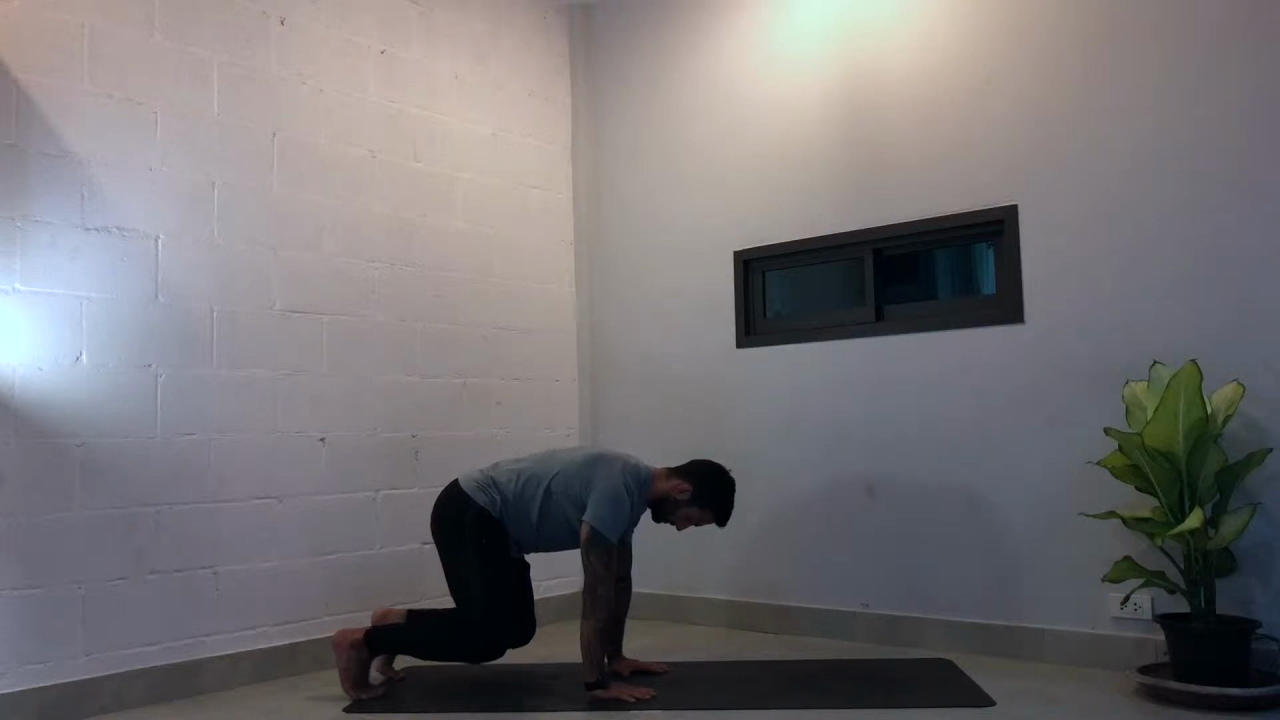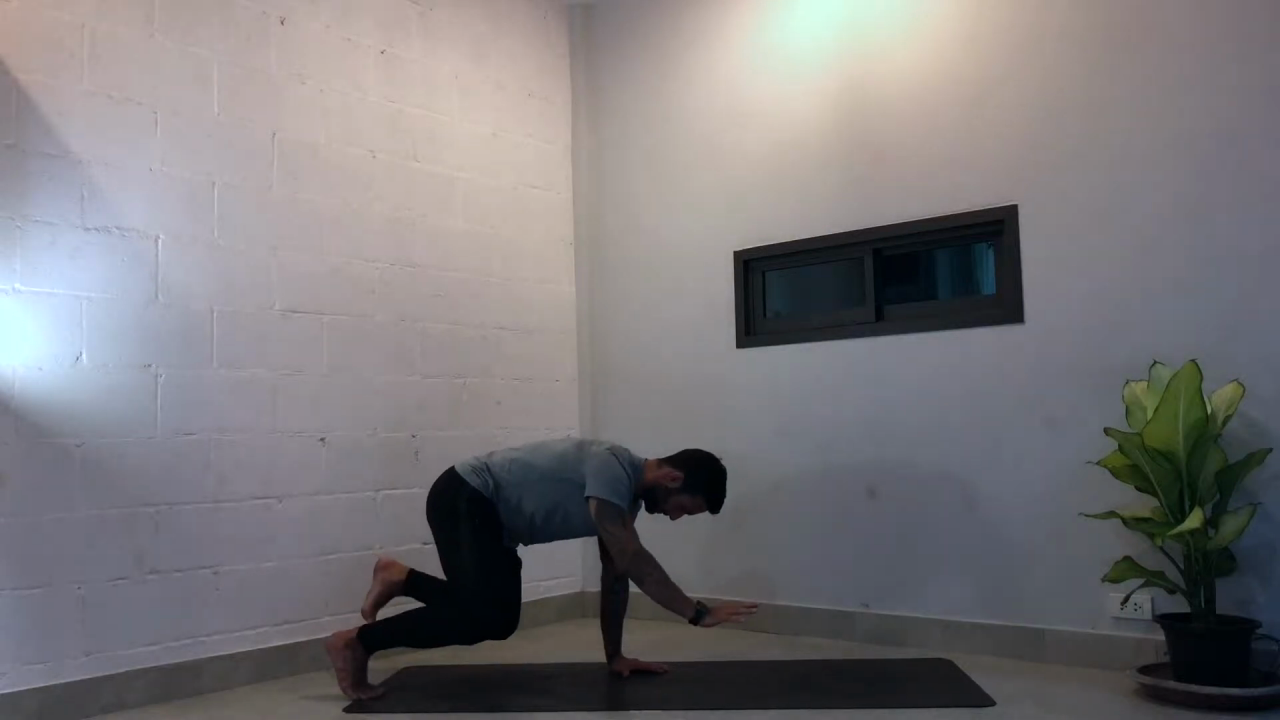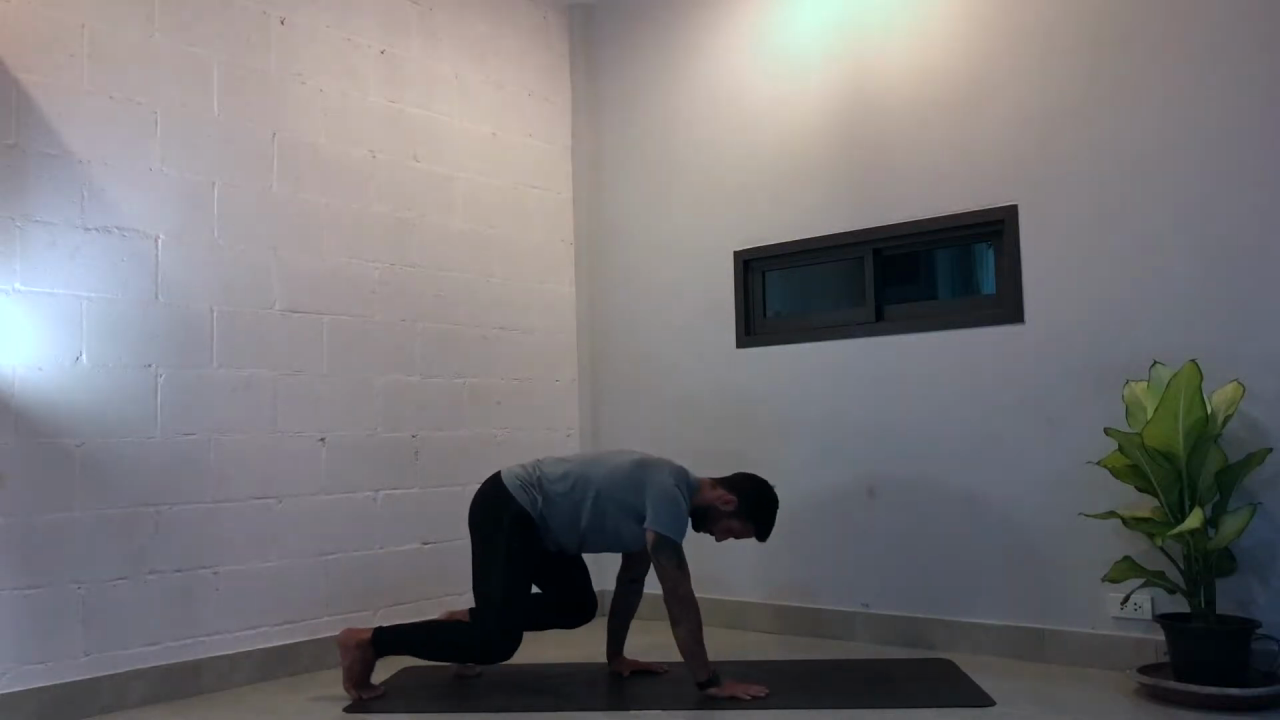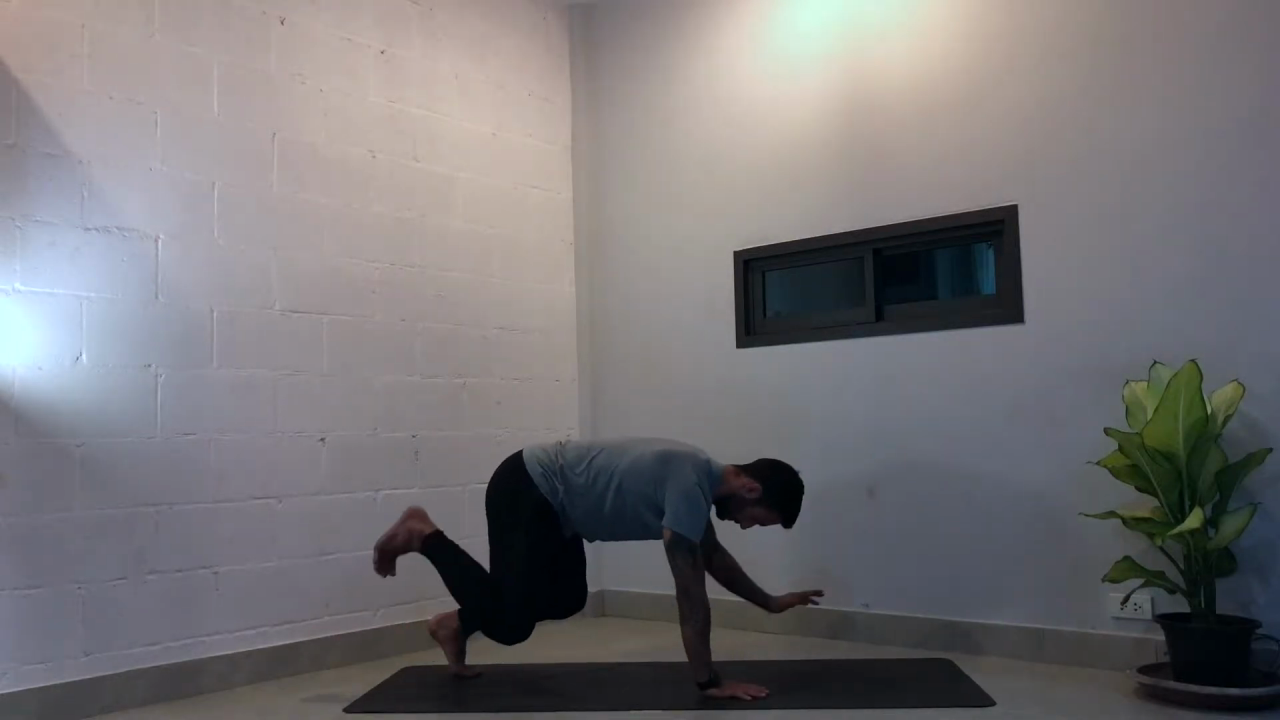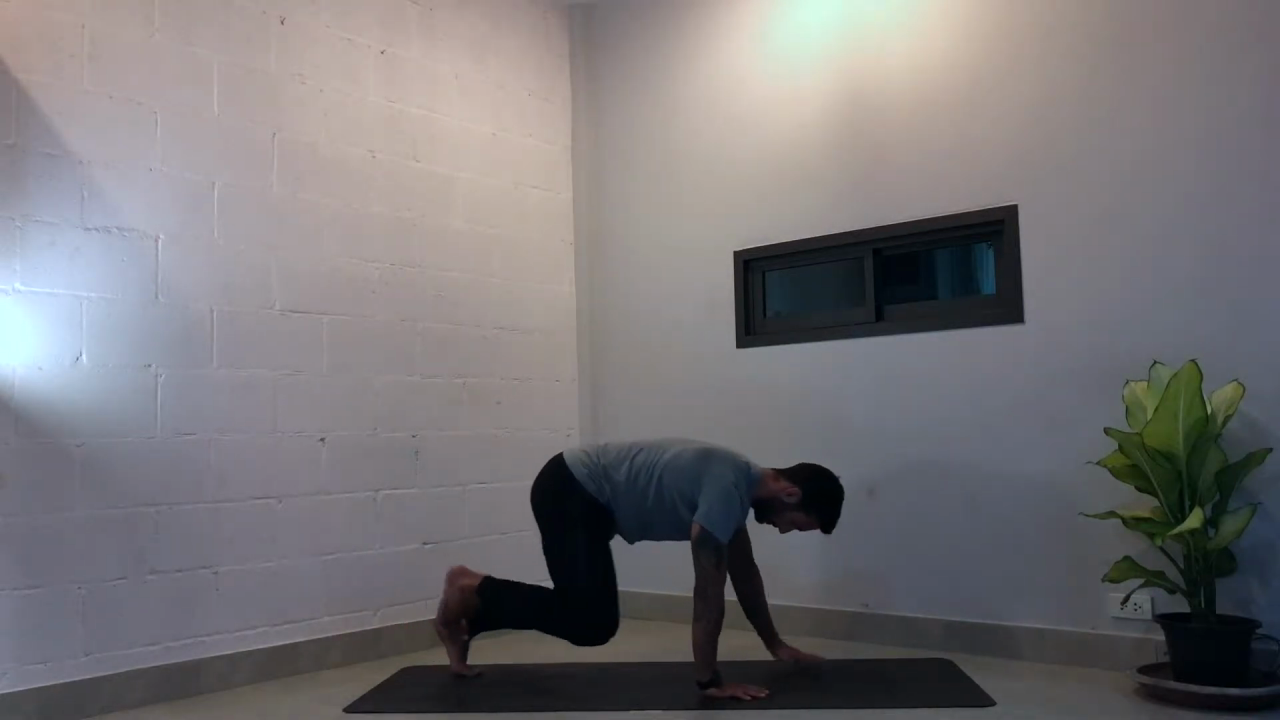
dt=1s
person 1, frame 1
left shoulder: (633, 493)
right shoulder: (619, 487)
left elbow: (620, 580)
right elbow: (597, 590)
left wrist: (615, 657)
right wrist: (597, 679)
left hip: (494, 523)
right hip: (468, 513)
left knee: (516, 631)
right knee: (488, 638)
left ankle: (400, 622)
right ankle: (362, 643)
person 1, frame 2
left shoulder: (626, 490)
right shoulder: (611, 468)
left elbow: (615, 576)
right elbow: (633, 561)
left wrist: (615, 656)
right wrist: (698, 612)
left hip: (493, 516)
right hip: (464, 498)
left knee: (500, 621)
right knee: (483, 617)
left ankle: (398, 578)
right ankle: (355, 643)
person 1, frame 3
left shoulder: (667, 493)
right shoulder: (669, 496)
left elbow: (632, 578)
right elbow: (679, 597)
left wrist: (615, 655)
right wrist: (709, 681)
left hip: (533, 519)
right hip: (507, 509)
left knee: (578, 606)
right knee: (497, 642)
left ankle: (468, 621)
right ankle: (367, 642)
person 1, frame 4
left shoulder: (698, 476)
right shoulder: (690, 486)
left elbow: (712, 555)
right elbow: (691, 592)
left wrist: (770, 602)
right wrist: (708, 681)
left hip: (548, 496)
right hip: (526, 490)
left knee: (567, 599)
right knee: (510, 623)
left ankle: (455, 624)
right ankle: (423, 534)
person 1, frame 5
left shoulder: (739, 485)
right shoulder: (728, 487)
left elbow: (743, 571)
right elbow: (709, 590)
left wrist: (775, 645)
right wrist: (708, 680)
left hip: (585, 494)
right hip: (569, 490)
left knee: (578, 606)
right knee: (594, 622)
left ankle: (464, 619)
right ankle: (473, 589)
